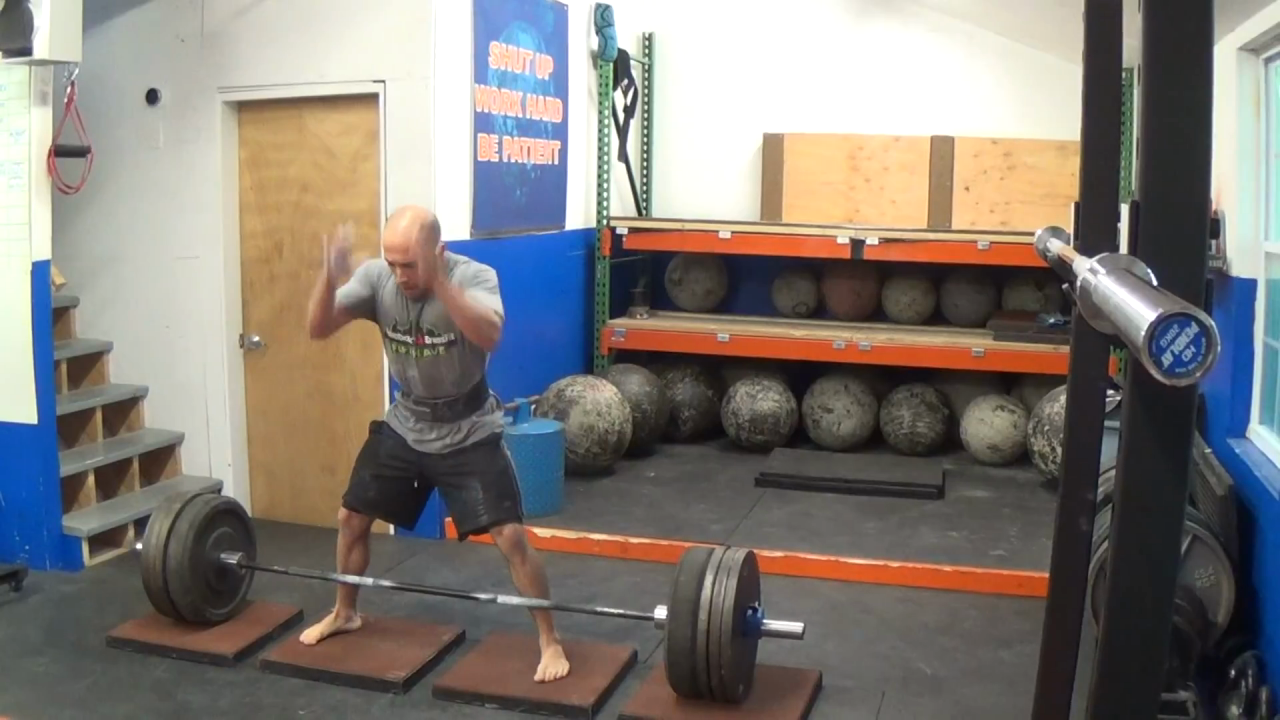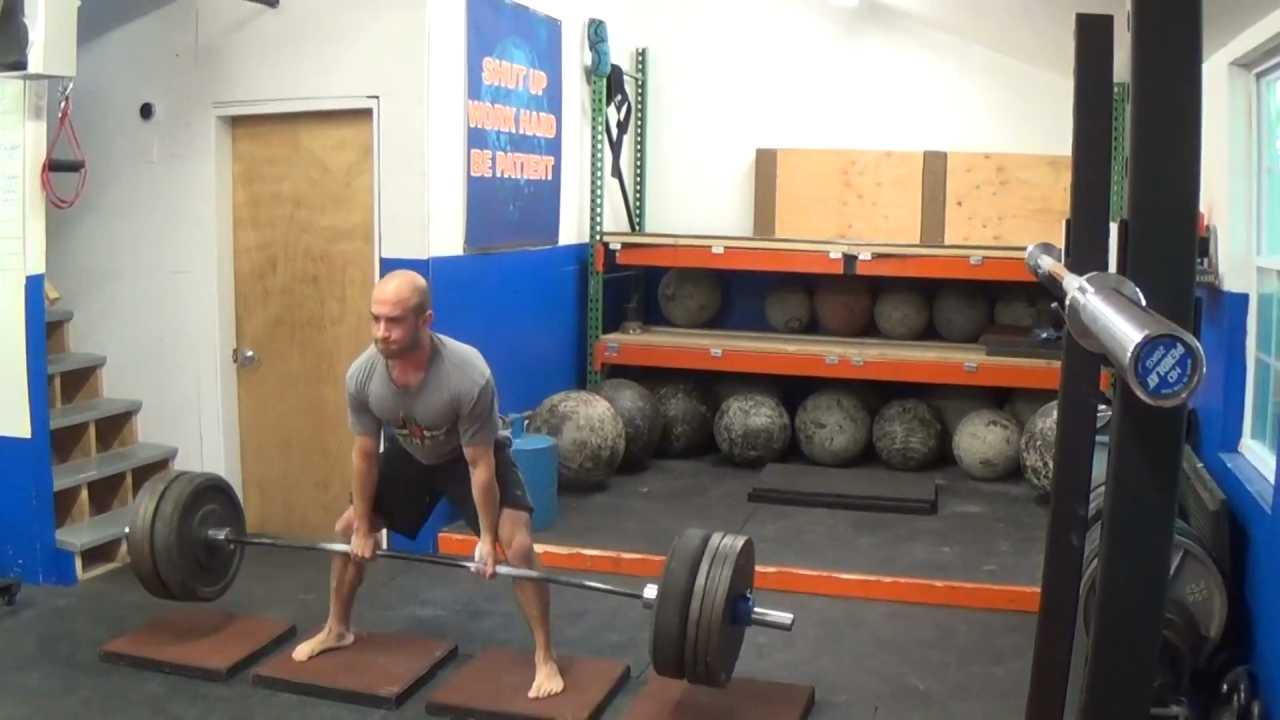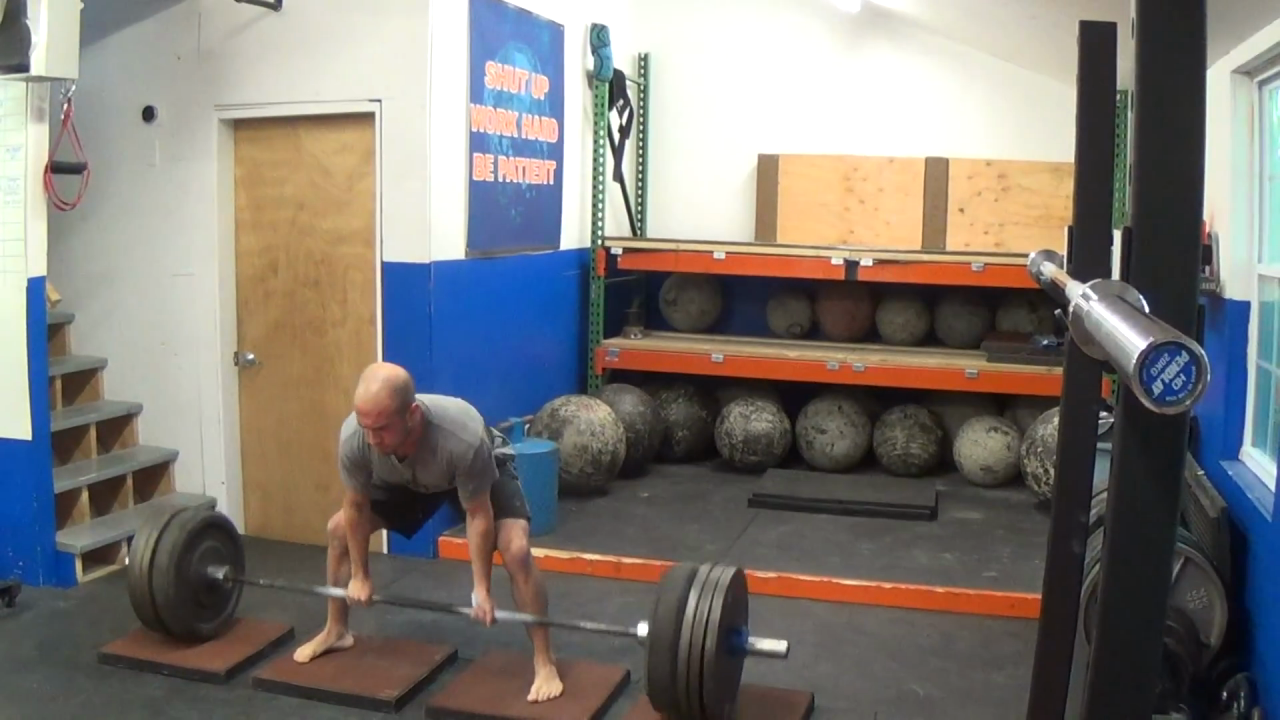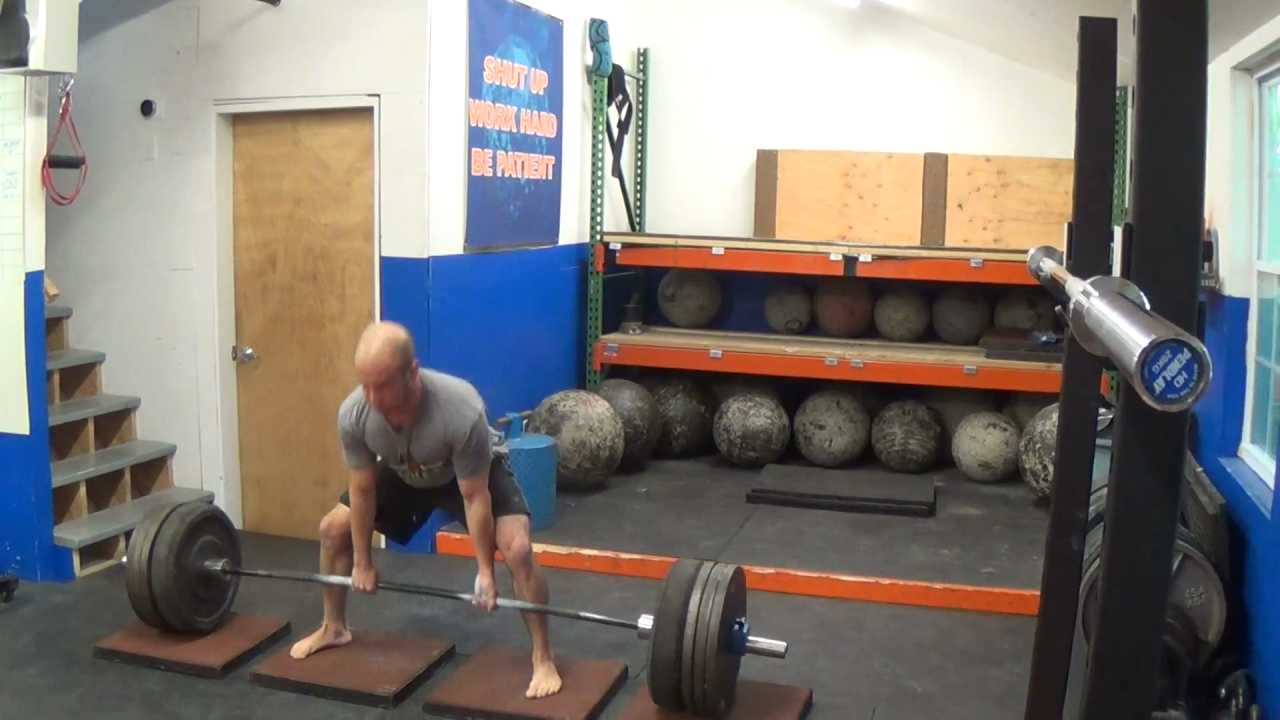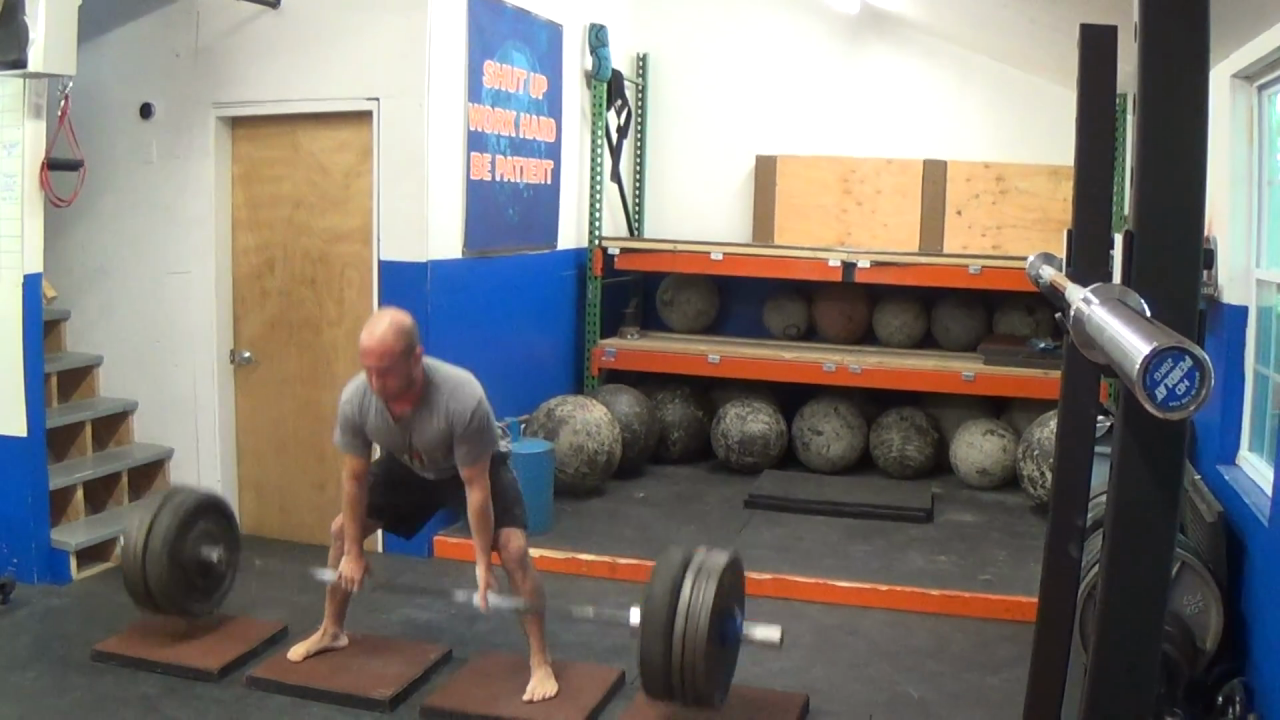
dt=1s
person 1, frame 1
left shoulder: (474, 279)
right shoulder: (374, 278)
left elbow: (487, 334)
right elbow: (319, 327)
left wrist: (437, 280)
right wrist: (329, 275)
left hip: (470, 435)
right hip: (403, 428)
left knee: (509, 537)
right knee: (351, 519)
left ankle: (549, 642)
right ankle: (344, 614)
person 1, frame 2
left shoulder: (468, 376)
right shoulder: (362, 375)
left elbow: (480, 464)
right elbow: (366, 453)
left wrist: (487, 539)
right wrist: (362, 527)
left hip: (474, 454)
right hip: (410, 454)
left knee: (516, 549)
right knee: (347, 532)
left ankle: (545, 660)
right ankle: (336, 630)
person 1, frame 3
left shoulder: (464, 435)
right shoulder: (353, 438)
left elbow: (478, 512)
right elbow: (356, 506)
left wrist: (481, 588)
right wrist: (359, 577)
left hip: (482, 468)
left knee: (516, 551)
right knee: (339, 530)
left ankle: (544, 663)
right ankle: (335, 632)
person 1, frame 4
left shoulder: (463, 413)
right shoulder: (352, 414)
left elbow: (475, 497)
right elbow: (362, 490)
left wrist: (485, 572)
right wrist: (363, 563)
left hip: (476, 471)
right hip: (404, 473)
left knee: (516, 549)
right knee: (334, 529)
left ankle: (542, 659)
right ankle: (333, 628)
person 1, frame 5
left shoulder: (463, 400)
right shoulder: (355, 402)
left elbow: (476, 486)
right elbow: (354, 478)
left wrist: (482, 563)
right wrist: (352, 554)
left hip: (480, 459)
right hip: (407, 466)
left knee: (514, 551)
right knee: (341, 530)
left ankle: (540, 661)
right ankle: (332, 630)
